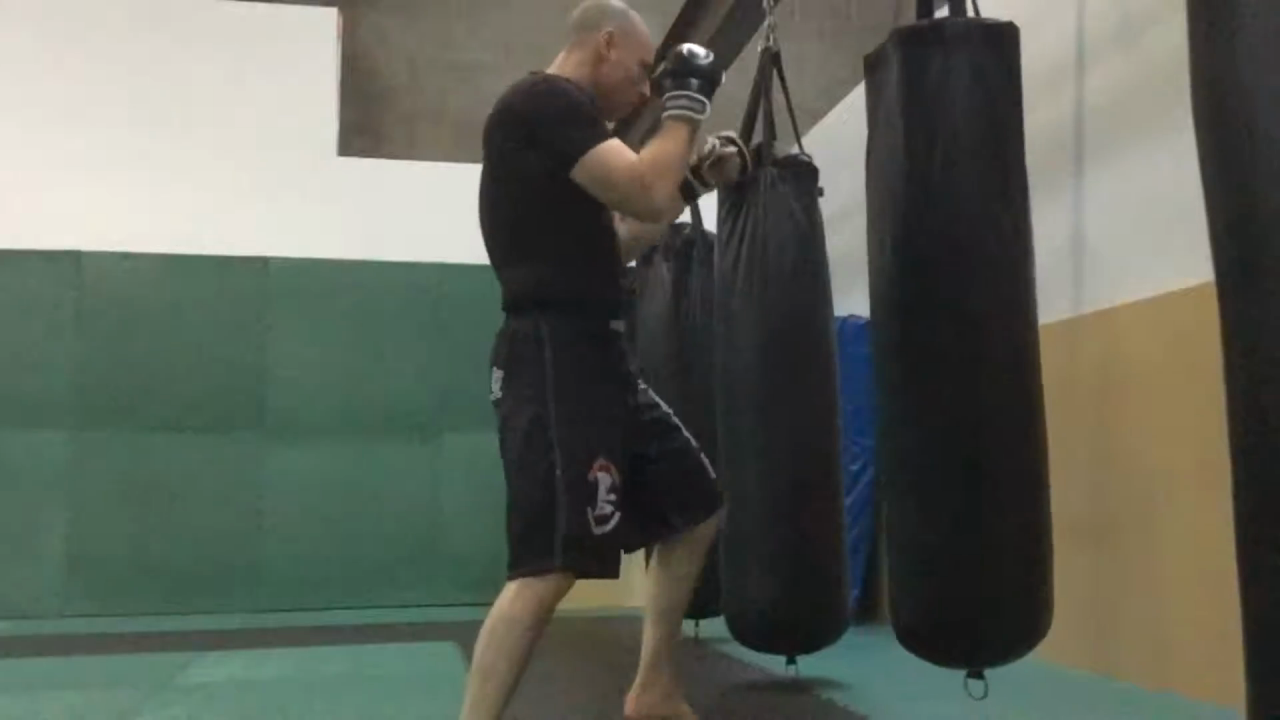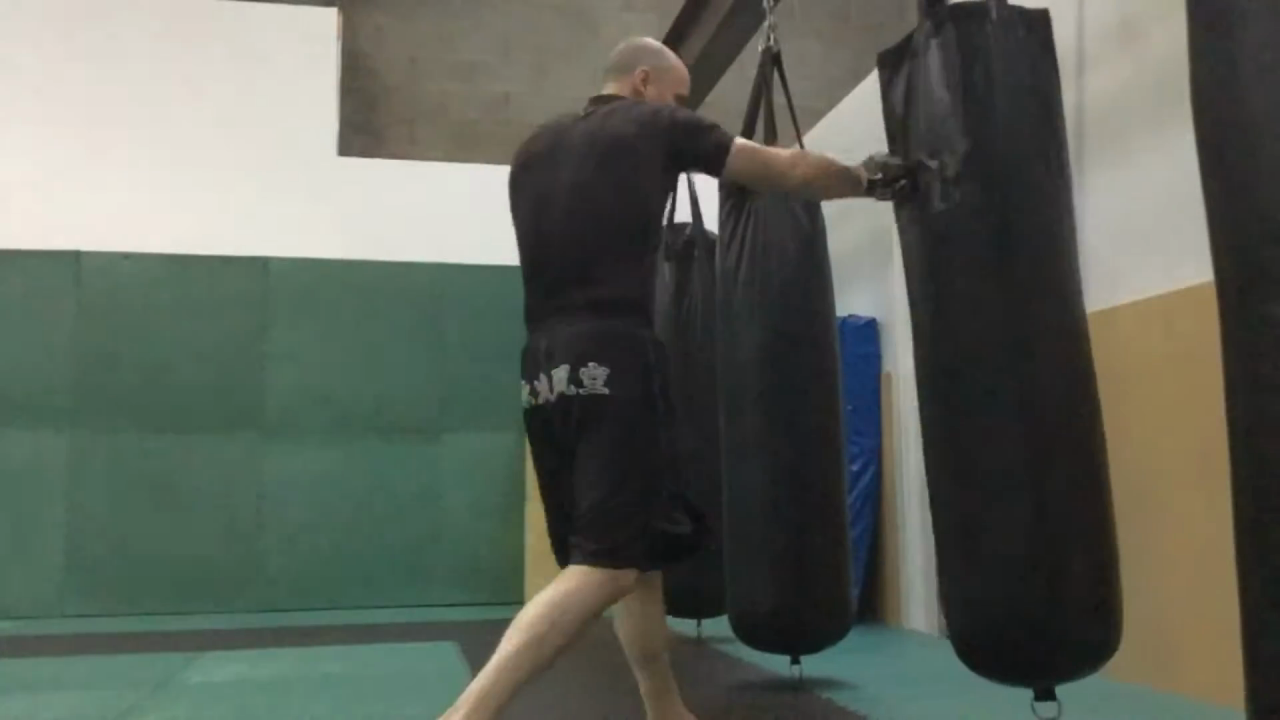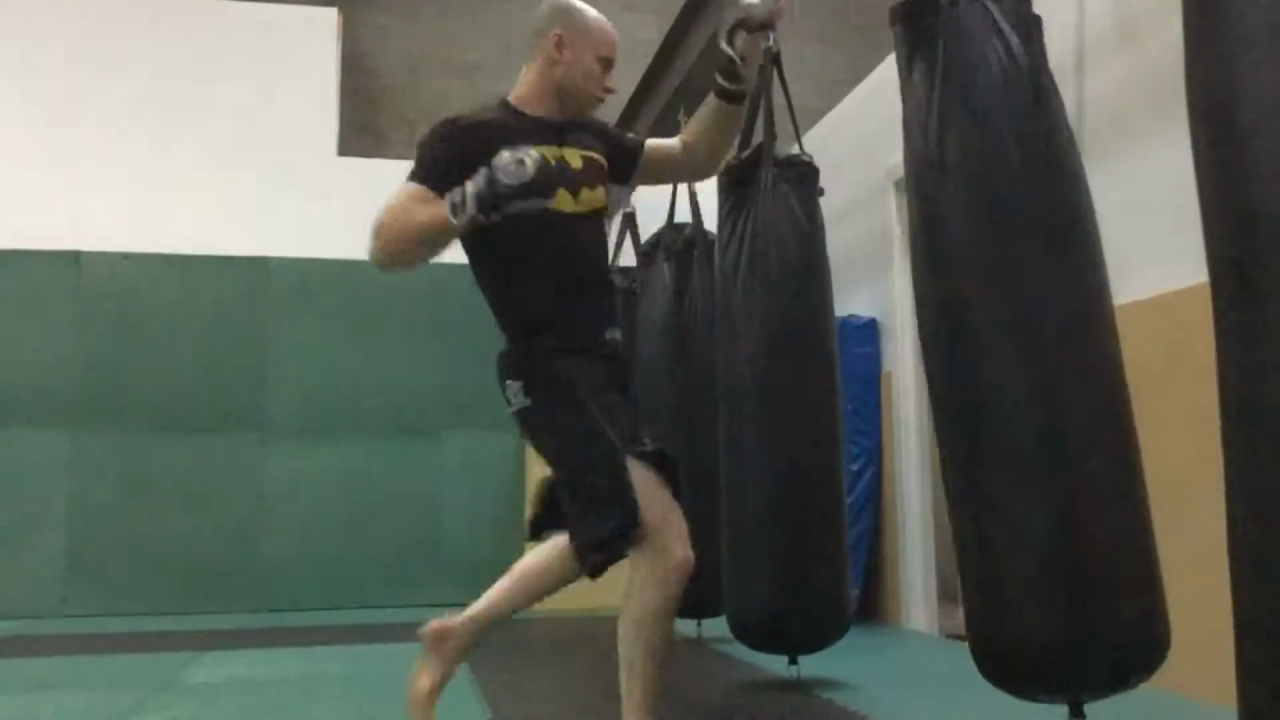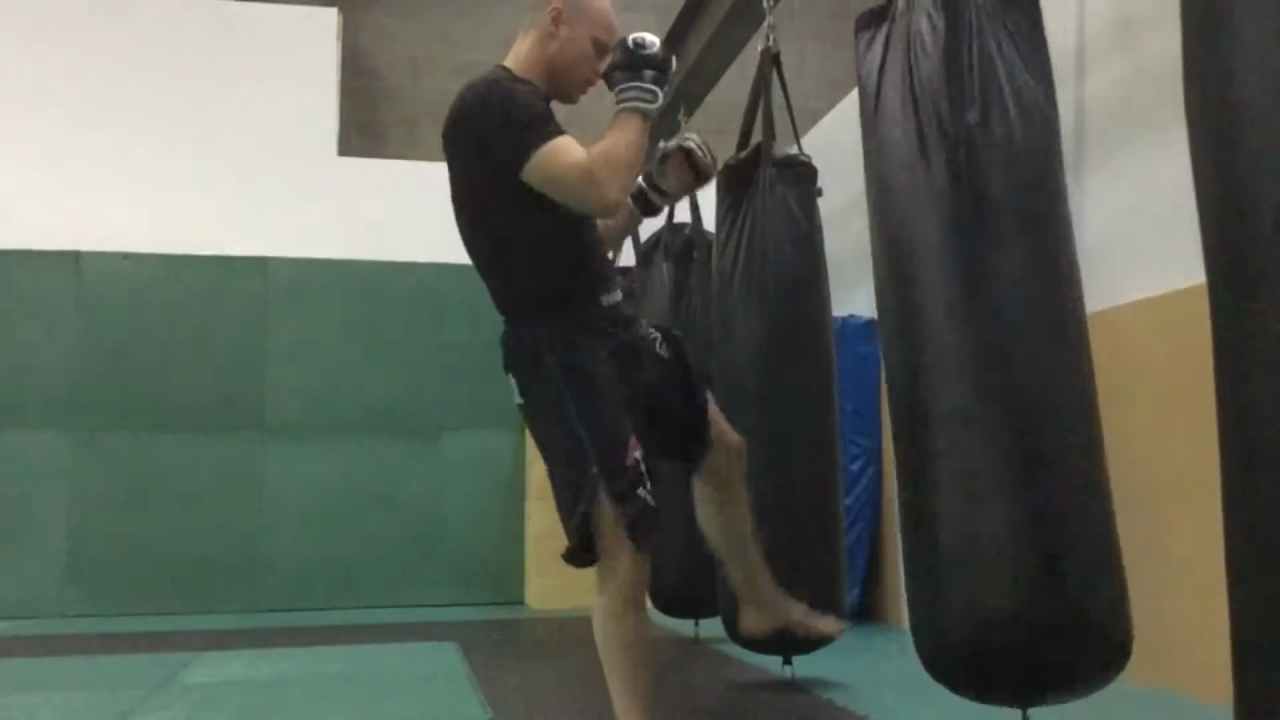
dt=0.5s
person 1, frame 1
left shoulder: (562, 119)
right shoulder: (543, 102)
left elbow: (614, 244)
right elbow: (647, 194)
left wrist: (697, 180)
right wrist: (686, 103)
left hip: (594, 355)
right hip: (554, 355)
left knee: (696, 511)
right knee: (550, 567)
person 1, frame 2
left shoulder: (534, 151)
right shoulder: (658, 127)
right elbow: (783, 170)
right wrist: (877, 172)
left hip: (549, 367)
right hip: (615, 358)
left knee: (632, 553)
right knee: (601, 568)
person 1, frame 3
left shoulder: (591, 141)
right shoulder: (467, 137)
left elbow: (699, 158)
right elbow: (387, 246)
left wrist: (737, 74)
right wrist: (478, 199)
left hip: (598, 368)
right hip: (553, 379)
left knee: (596, 542)
right knee: (668, 554)
left ankle: (459, 632)
person 1, frame 4
left shoulder: (528, 110)
right shoulder: (488, 105)
right elbow: (592, 190)
left wrist: (654, 191)
right wrist: (637, 93)
left hip: (610, 327)
right hip: (560, 352)
left knee: (725, 450)
right knee: (622, 551)
left ankle: (763, 604)
